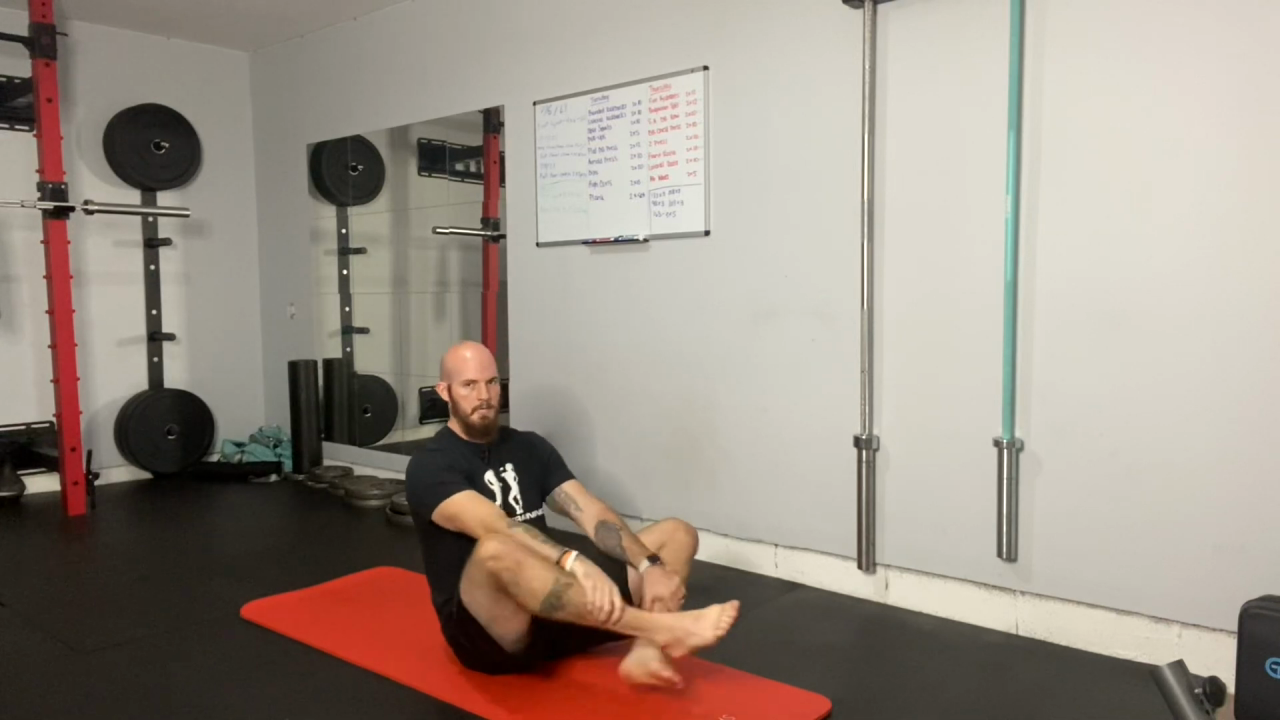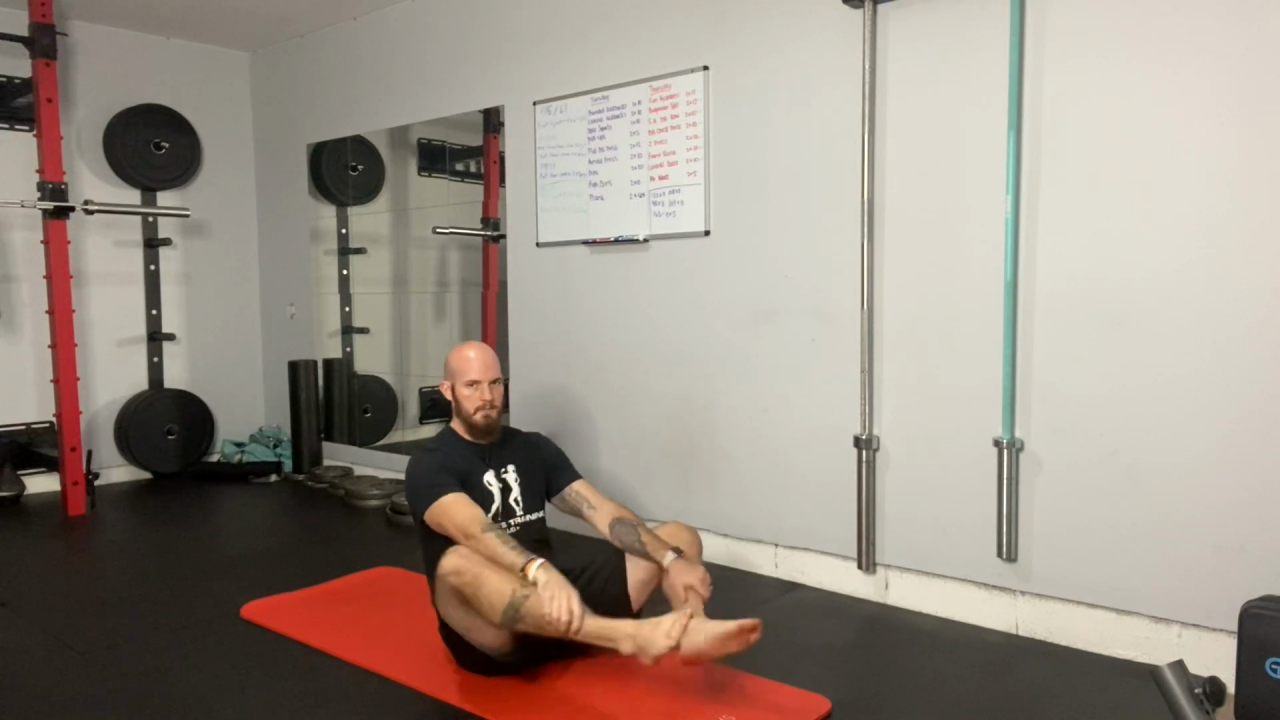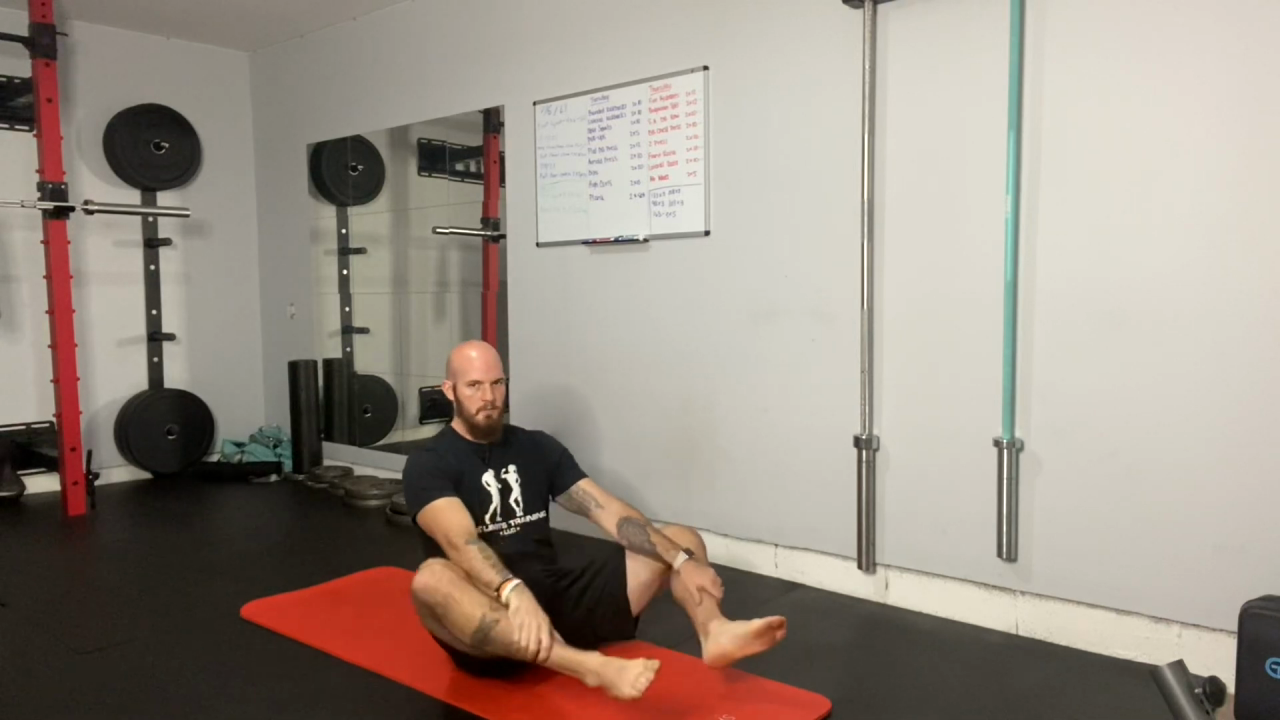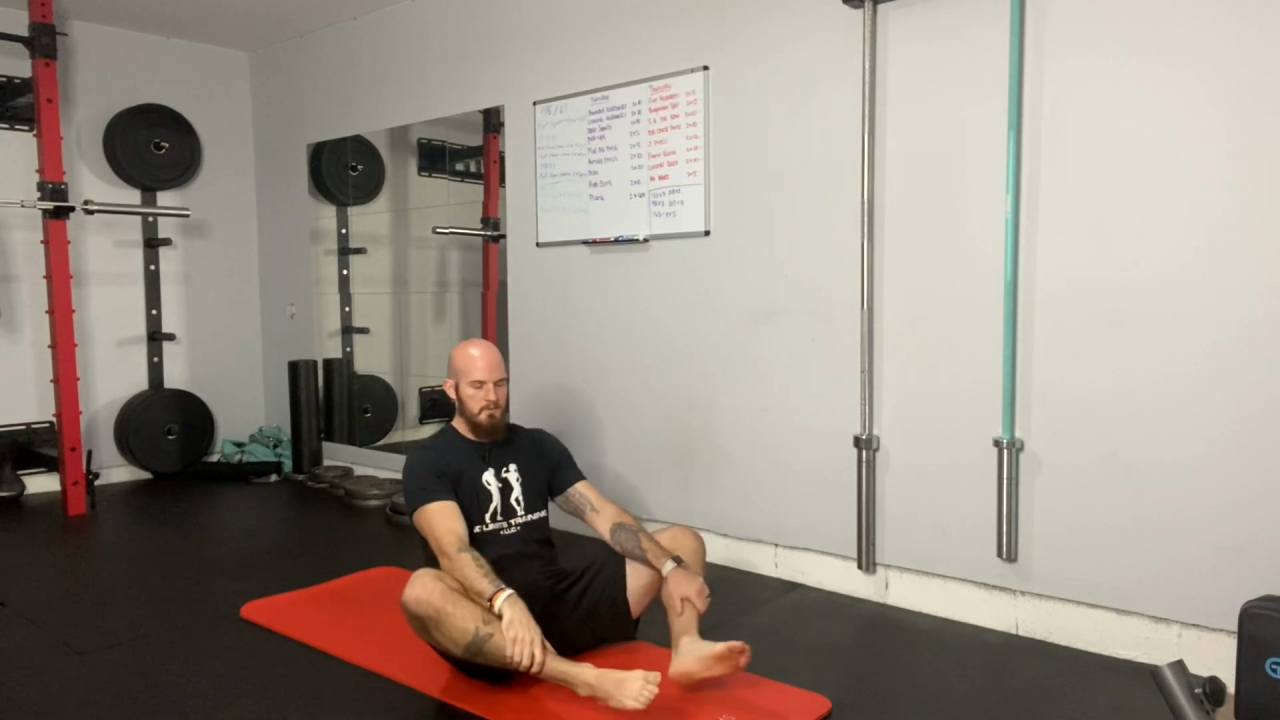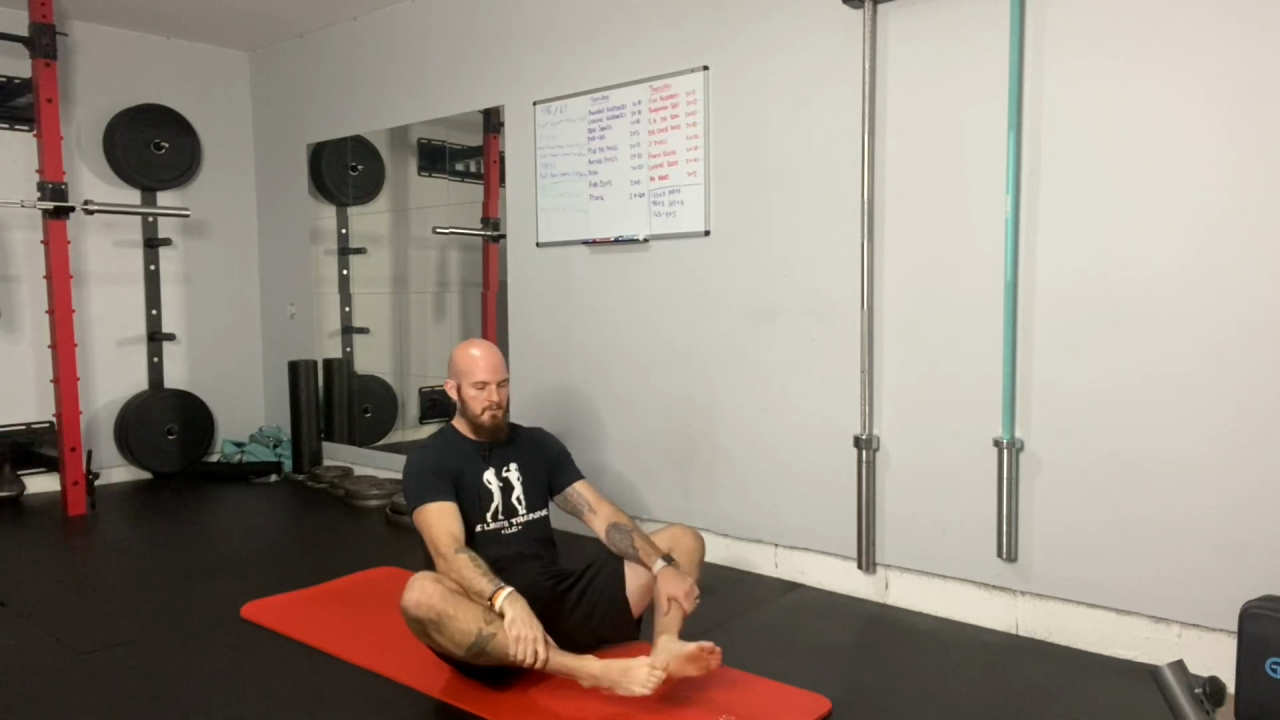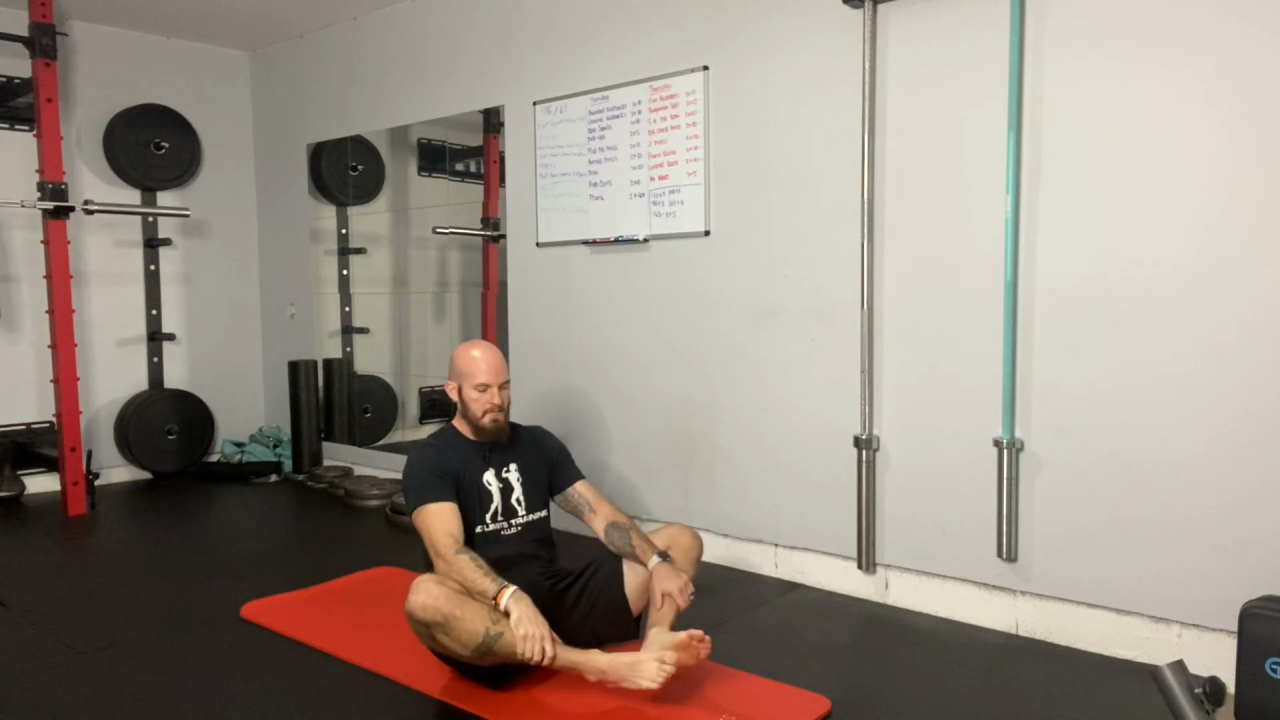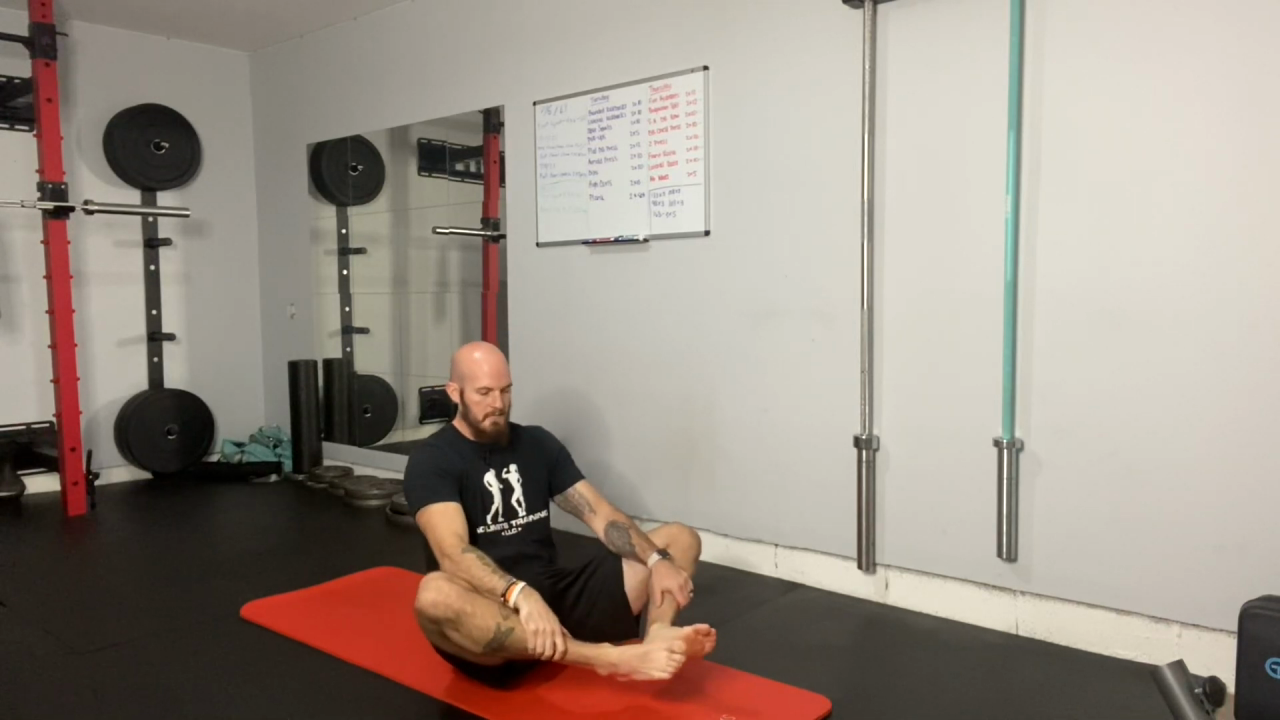
dt=0.2s
person 1, frame 1
left shoulder: (530, 447)
right shoulder: (431, 466)
left elbow: (591, 515)
right elbow: (495, 530)
left wrist: (650, 566)
right wrist: (574, 562)
left hip: (549, 606)
right hip: (489, 625)
left knee: (677, 534)
right knee: (497, 551)
left ankle: (643, 654)
right ankle: (660, 630)
person 1, frame 2
left shoulder: (534, 448)
right shoulder: (430, 465)
left elbow: (603, 514)
right elbow: (476, 533)
left wrist: (673, 559)
right wrist: (539, 571)
left hip: (553, 601)
right hip: (490, 632)
left knee: (680, 537)
right knee: (457, 564)
left ankle: (694, 636)
right ankle: (626, 636)
person 1, frame 3
left shoulder: (537, 446)
right shoulder: (428, 465)
left elbow: (609, 512)
right elbow: (461, 544)
left wrist: (682, 560)
right wrist: (514, 592)
left hip: (555, 595)
right hip: (485, 621)
left knee: (680, 539)
right knee: (432, 578)
left ankle: (715, 635)
right ankle: (593, 666)
person 1, frame 4
left shoulder: (537, 445)
right shoulder: (429, 462)
left elbow: (604, 516)
right elbow: (453, 550)
left wrist: (671, 567)
right wrist: (507, 603)
left hip: (558, 597)
right hip: (487, 617)
left knee: (682, 541)
right knee: (421, 591)
left ankle: (686, 650)
right ankle: (584, 677)
person 1, frame 5
left shoulder: (538, 444)
right shoulder: (431, 461)
left elbow: (601, 516)
right elbow: (449, 552)
left wrist: (662, 566)
right wrist: (508, 601)
left hip: (559, 598)
right hip: (488, 613)
left knee: (684, 540)
right knee: (421, 596)
left ankle: (664, 648)
right ankle: (586, 669)
person 1, frame 6
left shoulder: (538, 443)
right shoulder: (430, 461)
left elbow: (601, 515)
right elbow: (449, 553)
left wrist: (658, 563)
right wrist: (511, 598)
left hip: (558, 596)
right hip: (489, 614)
left knee: (681, 539)
right knee: (425, 598)
left ankle: (655, 643)
right ankle: (592, 663)
person 1, frame 7
left shoulder: (537, 443)
right shoulder: (432, 461)
left elbow: (601, 515)
right elbow: (454, 554)
left wrist: (658, 560)
right wrist: (520, 595)
left hip: (557, 593)
right hip: (490, 615)
left knee: (680, 538)
right knee: (434, 595)
left ankle: (658, 637)
right ankle: (604, 657)
